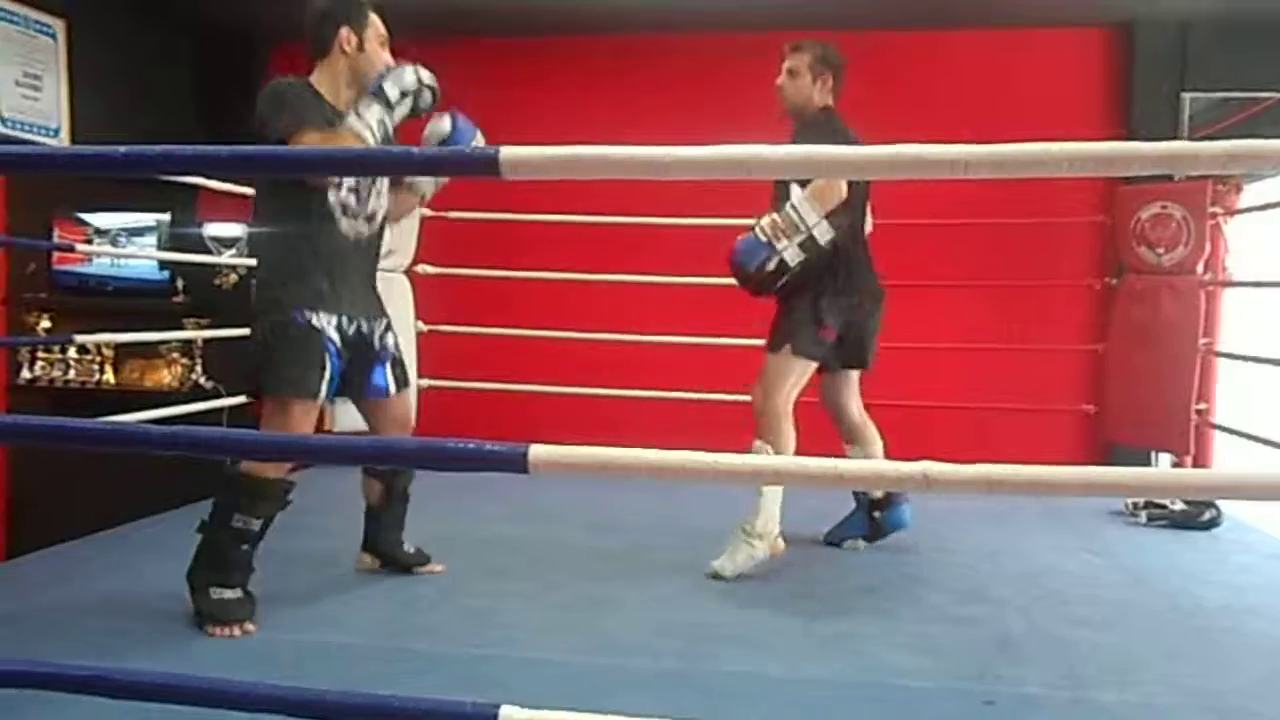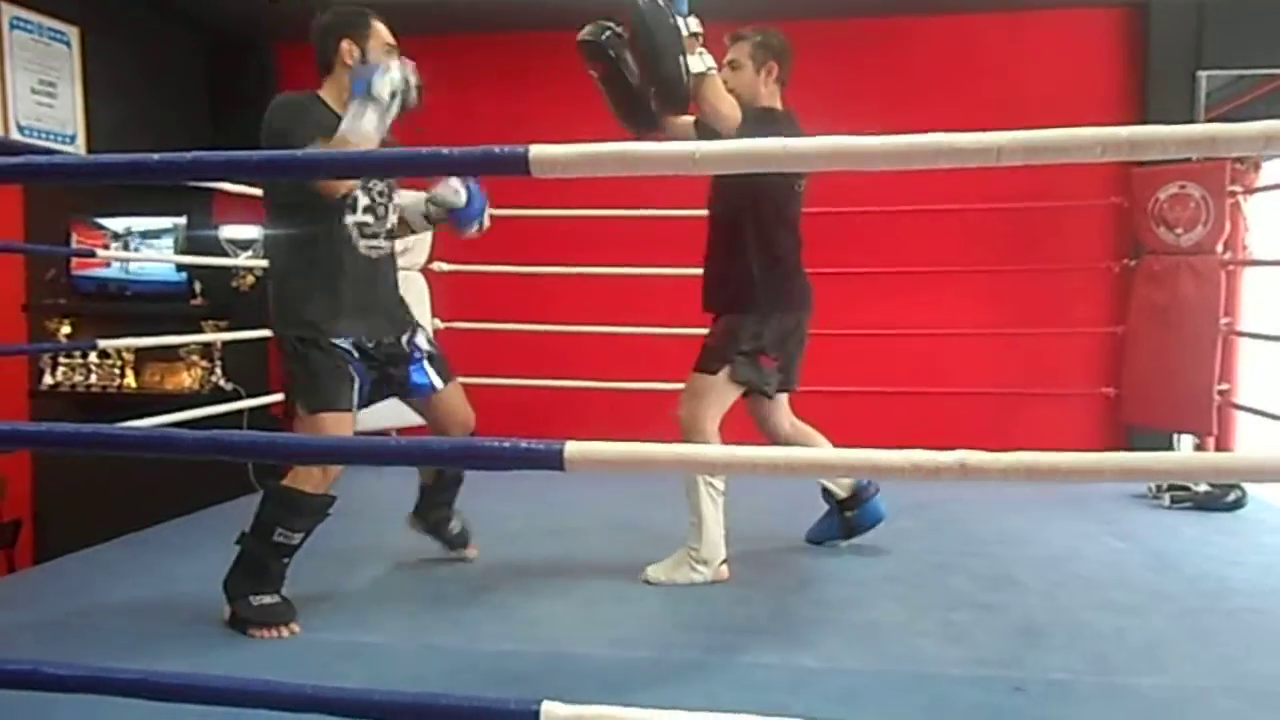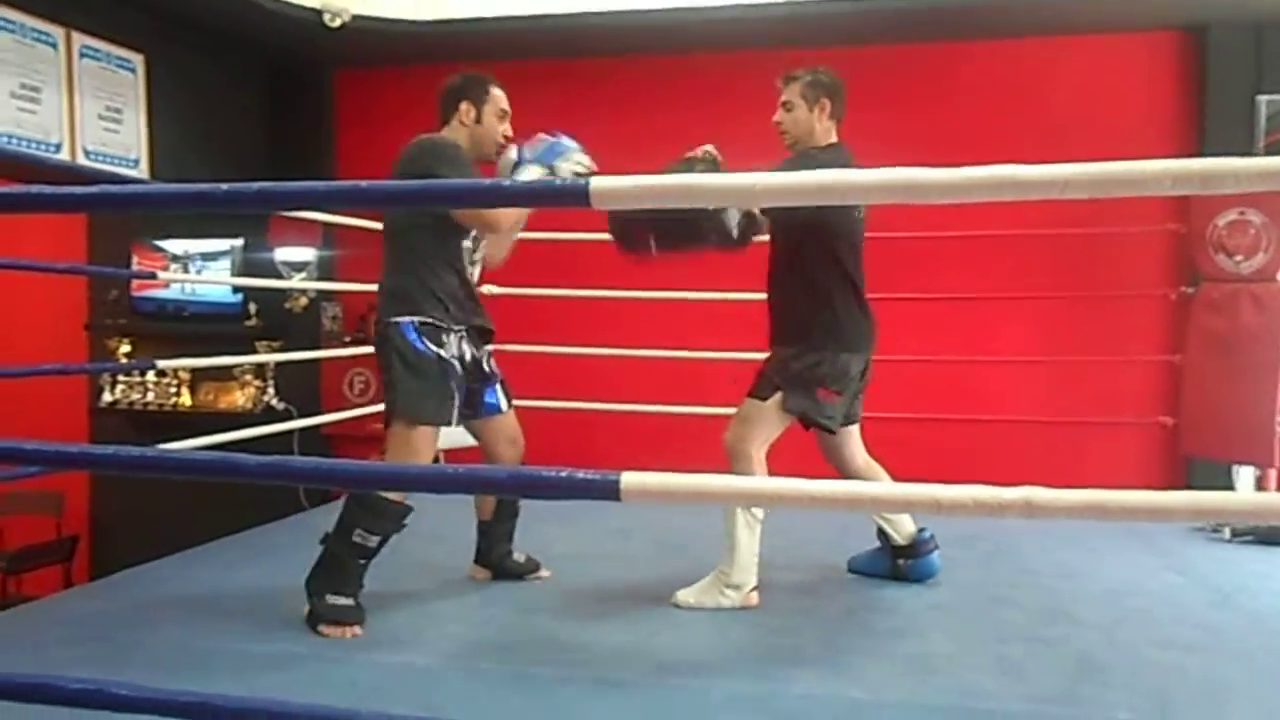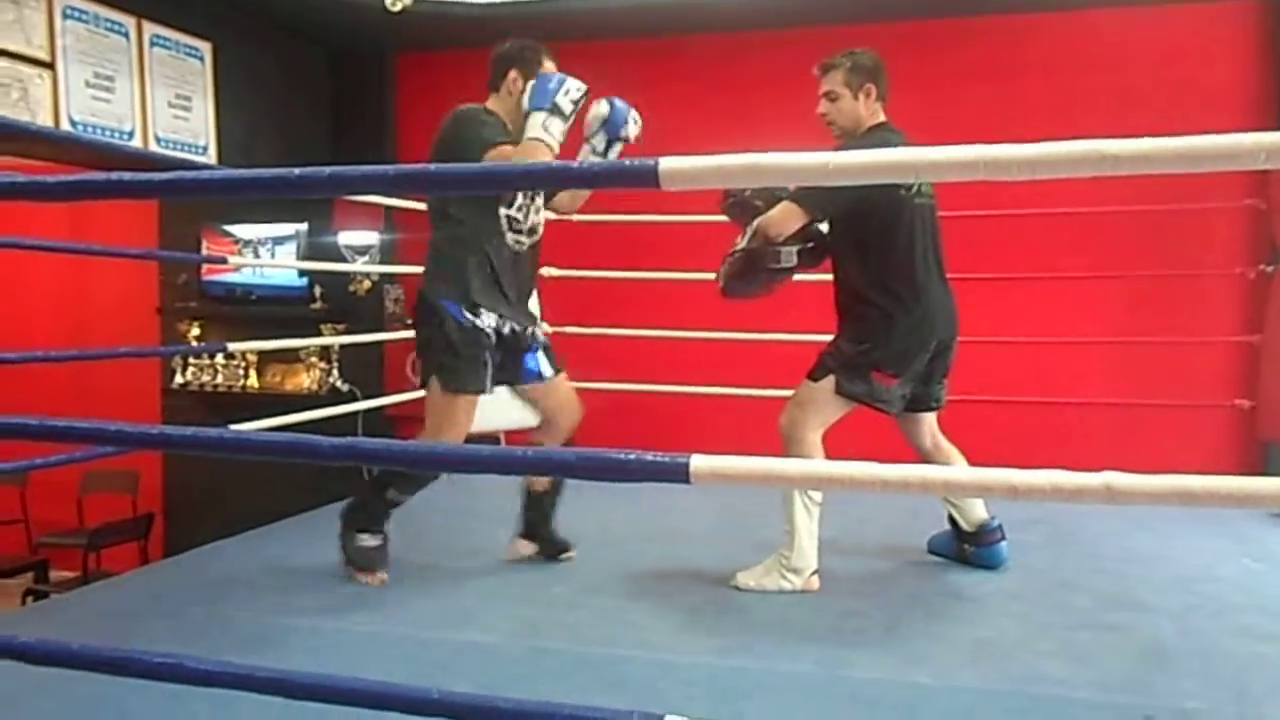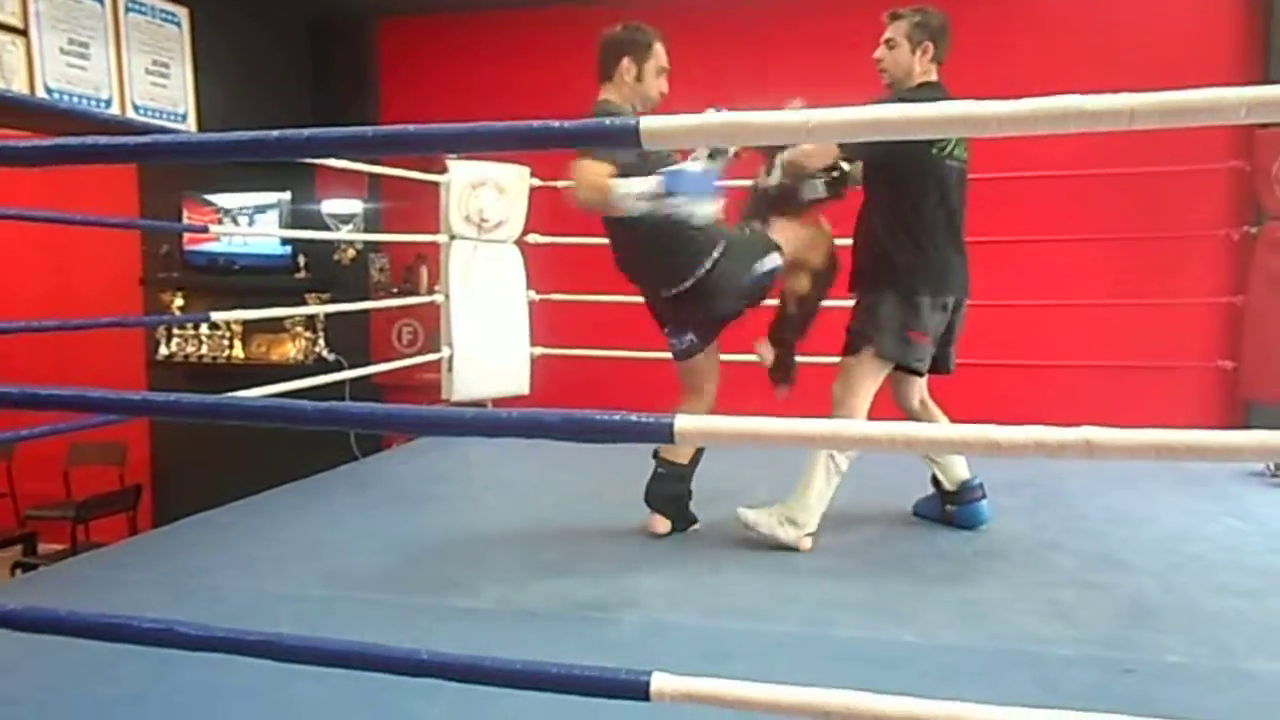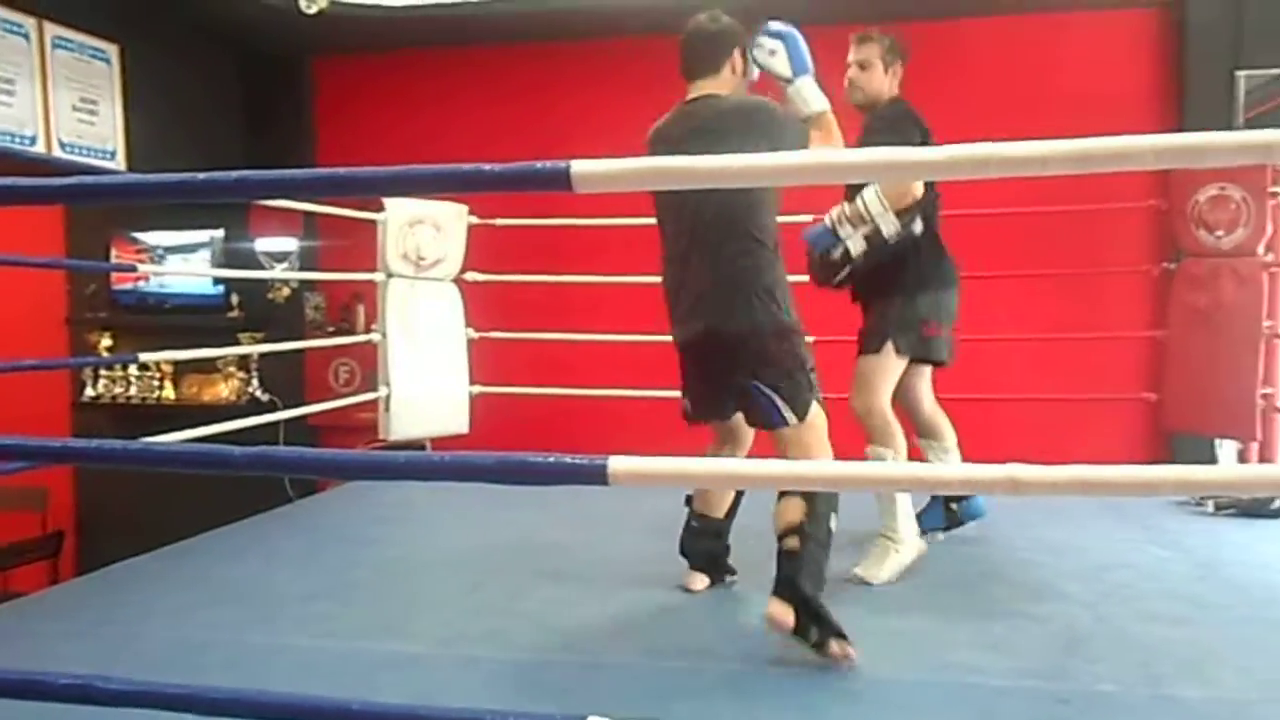
dt=0.7s
person 1, frame 1
left shoulder: (363, 115)
right shoulder: (287, 97)
left elbow: (390, 203)
right wrist: (386, 104)
left hip: (360, 306)
right hip: (300, 307)
left knee: (398, 429)
right knee: (284, 444)
left ankle: (382, 542)
right ankle: (216, 578)
person 1, frame 2
left shoulder: (366, 125)
right shoulder: (292, 114)
right elbow: (336, 181)
left wrist: (437, 204)
right wrist: (374, 103)
left hip: (385, 315)
right hip: (322, 324)
left knee: (458, 420)
right knee: (325, 462)
left ankle: (435, 512)
right ankle: (251, 586)
person 1, frame 3
left shoulder: (471, 169)
right shoulder: (429, 153)
left elbow: (499, 242)
right elbow: (495, 222)
left wrist: (534, 167)
right wrist: (533, 169)
left hip: (460, 332)
right hip: (419, 330)
left knee: (507, 446)
right knee: (409, 463)
left ankle: (494, 555)
right ankle: (332, 586)
person 1, frame 4
left shoulder: (517, 137)
right shoulder: (468, 123)
left elbow: (563, 200)
left wrist: (601, 145)
right wrist: (550, 116)
left hip: (509, 308)
right hip: (462, 305)
left knee: (564, 414)
right knee: (446, 436)
left ankle: (535, 529)
right ankle: (364, 524)
person 1, frame 5
left shoulder: (615, 125)
right shoulder: (609, 125)
right elbow: (584, 189)
left wrist: (699, 161)
right wrist: (664, 186)
left hip: (667, 284)
right hip: (702, 260)
left knee: (699, 389)
right knee: (811, 239)
left ankle: (665, 506)
person 1, frame 6
left shoulder: (661, 137)
right shoulder: (754, 116)
right elbow: (829, 150)
right wrist: (800, 76)
left hip: (694, 322)
right hip: (754, 318)
left knee: (732, 437)
right knee: (809, 452)
left ankle: (703, 559)
right ankle: (797, 595)
person 2, frame 1
left shoulder: (820, 130)
right shoulder: (837, 137)
left elbow: (831, 189)
left wrist: (773, 230)
right wrist: (782, 234)
left hip: (829, 288)
right hip: (847, 285)
left knee: (772, 397)
right knee: (843, 402)
left ankle: (761, 534)
right ankle: (882, 503)
person 2, frame 2
left shoulder: (776, 133)
right shoulder: (753, 132)
left elbow: (720, 116)
right elbow: (667, 126)
left wrist: (687, 42)
right wrist: (626, 72)
left hip: (764, 306)
right hip: (765, 304)
left knee: (696, 417)
right knee: (775, 422)
left ankle: (704, 557)
right ankle: (855, 496)
person 2, frame 3
left shoulder: (822, 165)
right shoulder: (826, 171)
right elbow: (772, 222)
left hip: (821, 340)
right hip: (838, 336)
left knee: (743, 441)
right knee: (845, 453)
left ankle: (737, 581)
right ankle: (912, 546)
person 2, frame 4
left shoulder: (860, 158)
right shoulder: (904, 154)
left elbow: (779, 225)
left wrist: (752, 234)
right wrist: (808, 240)
left hip: (888, 327)
right hip: (932, 321)
left knee: (799, 425)
right knee: (923, 432)
left ankle: (798, 566)
right ankle: (982, 535)
person 2, frame 5
left shoulder: (906, 110)
left elbow: (819, 155)
left wrist: (785, 163)
left hip: (906, 282)
right hip: (937, 279)
left knee: (851, 391)
right knee: (910, 394)
left ankle: (800, 517)
right ankle: (963, 495)
person 2, frame 6
left shoulder: (893, 120)
right shoulder: (888, 125)
left elbow: (907, 187)
left wrist: (839, 228)
right wrist: (848, 240)
left hip: (911, 282)
right hip: (903, 280)
left knee: (869, 400)
right knee: (914, 397)
left ankle: (899, 535)
right ankle: (959, 497)
